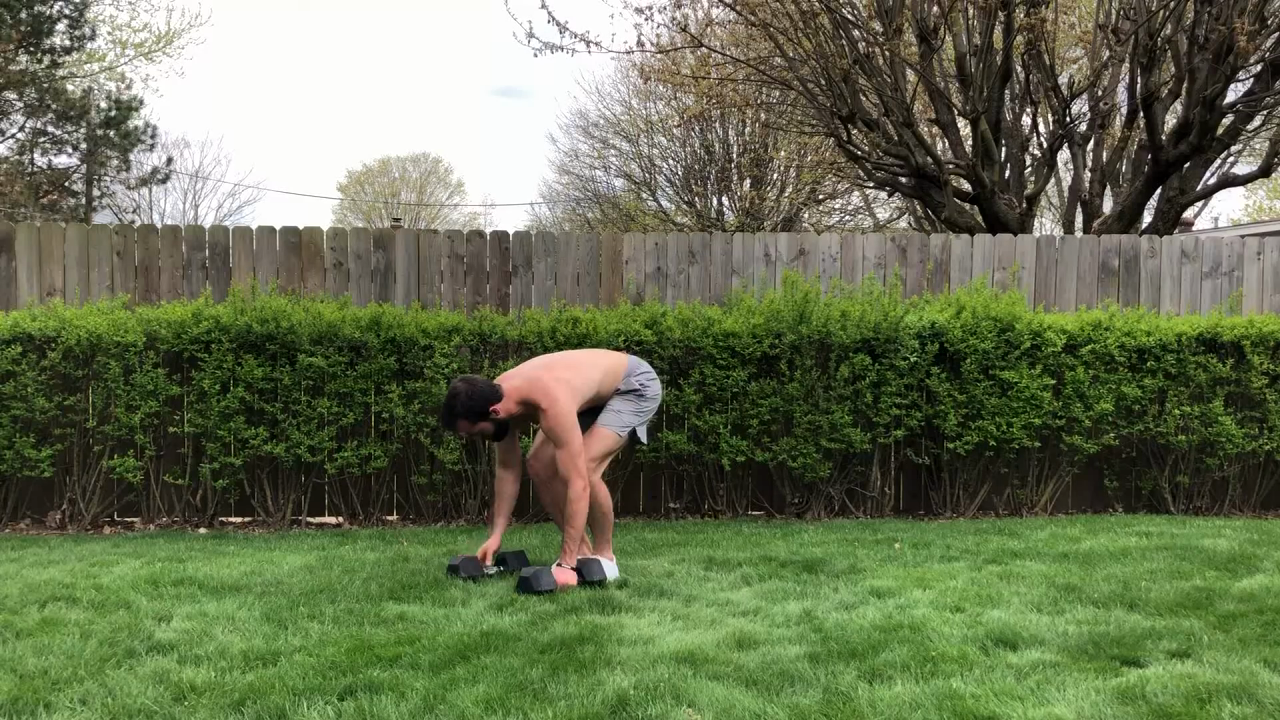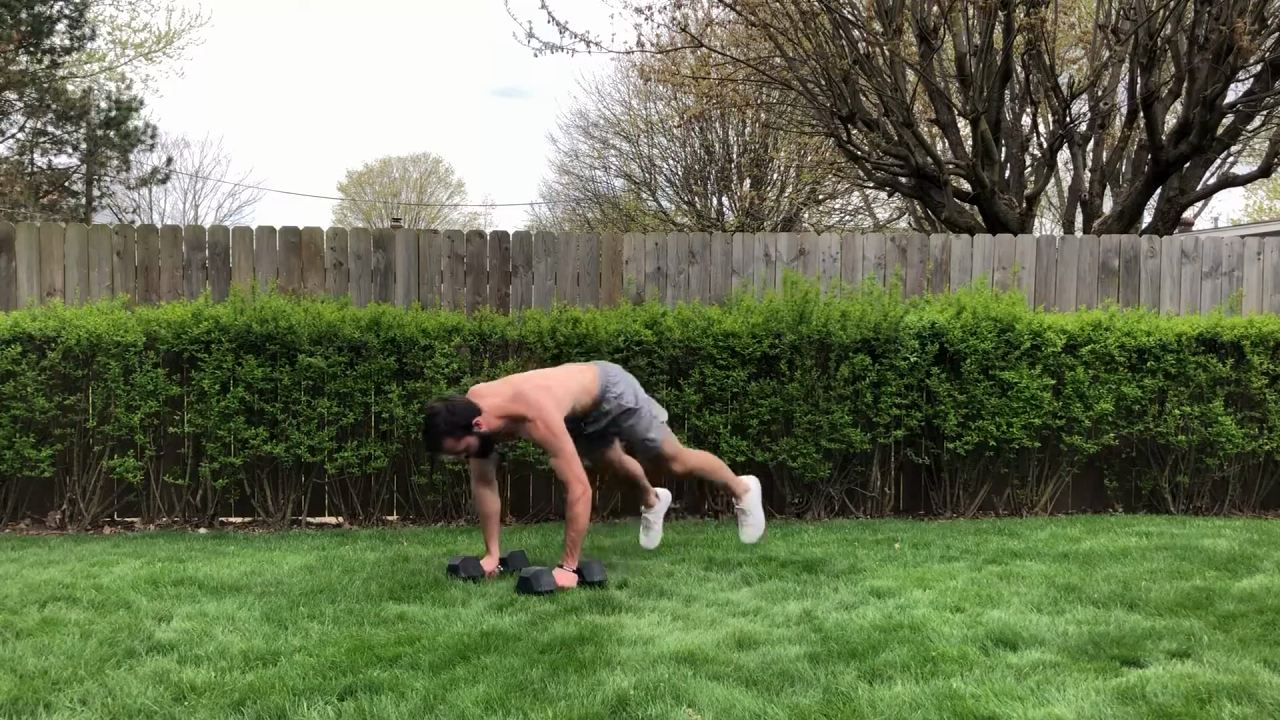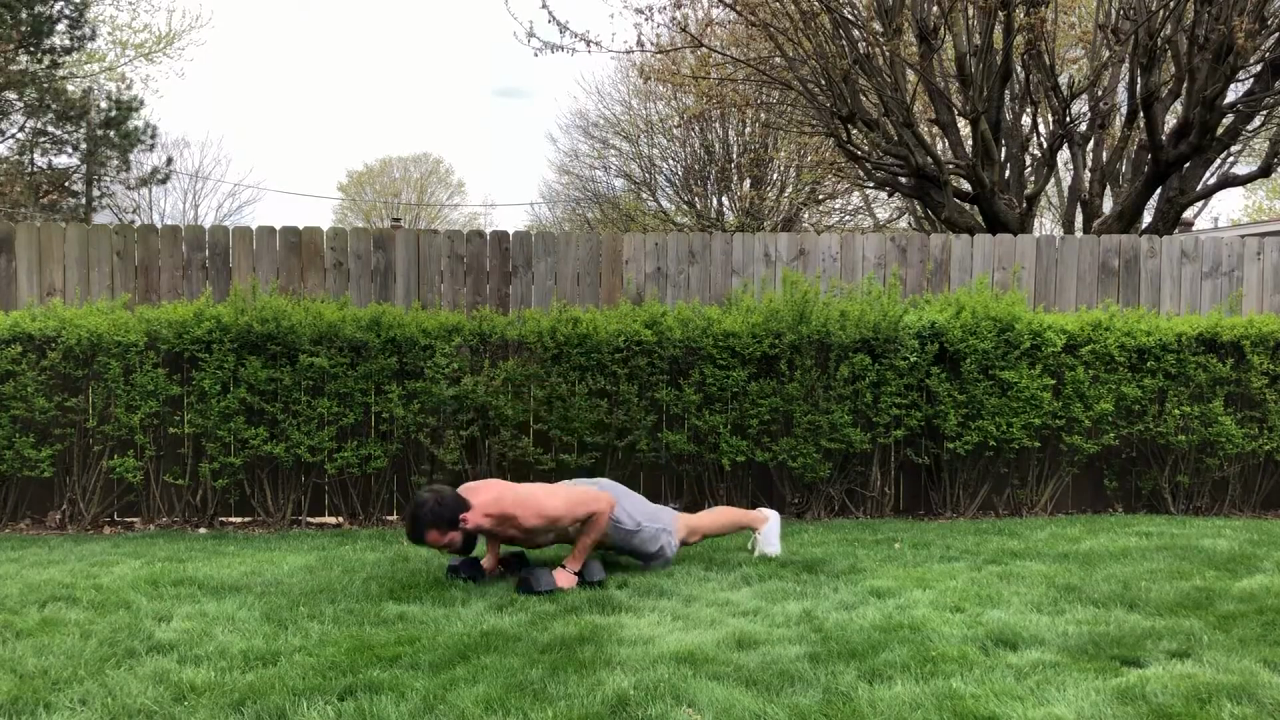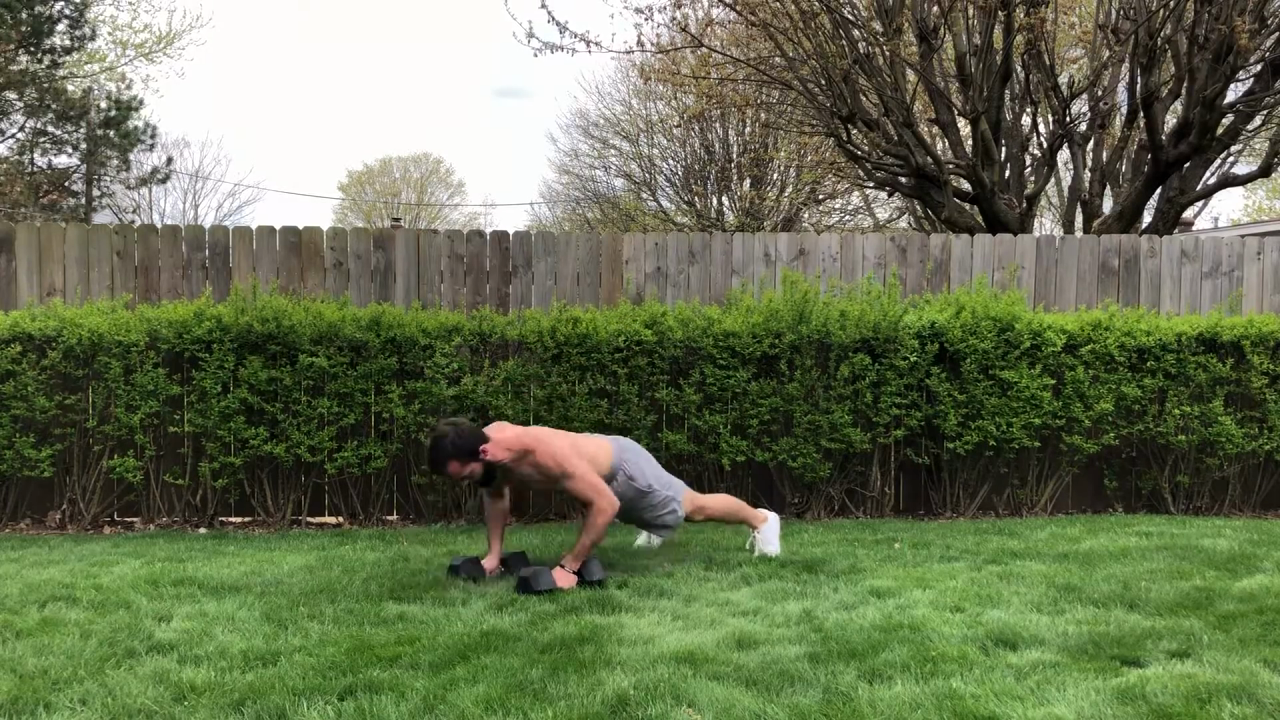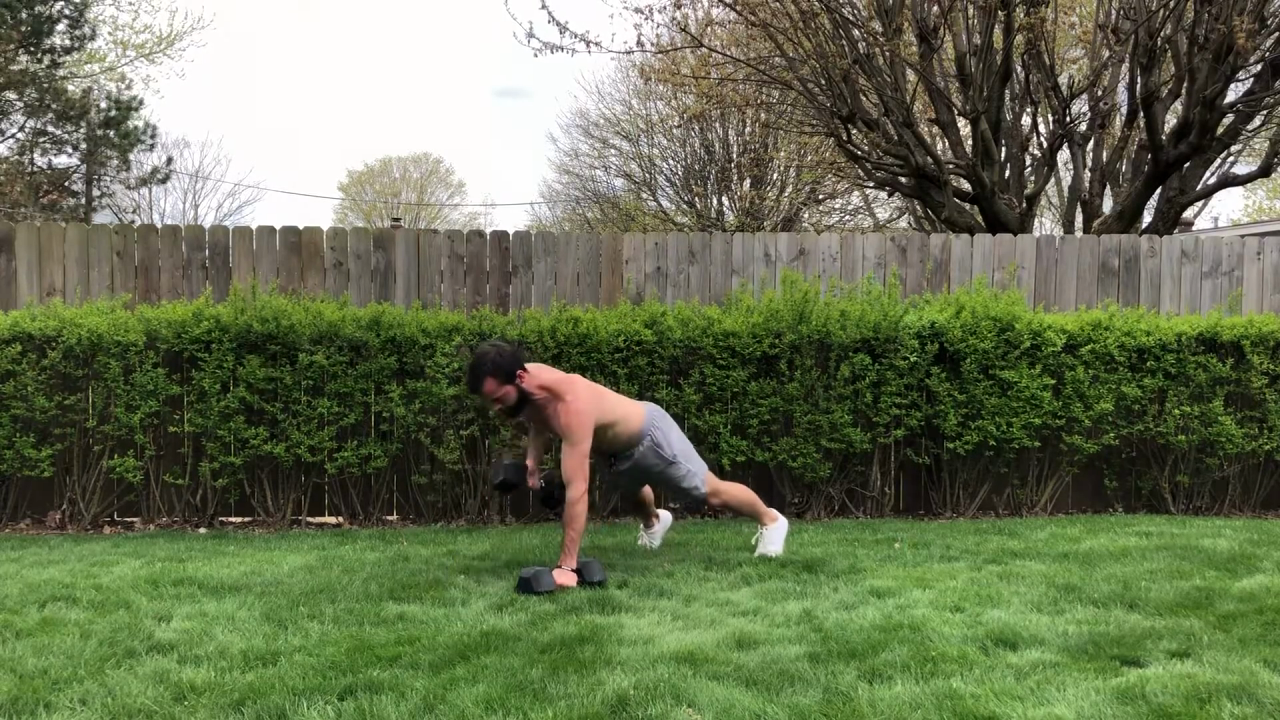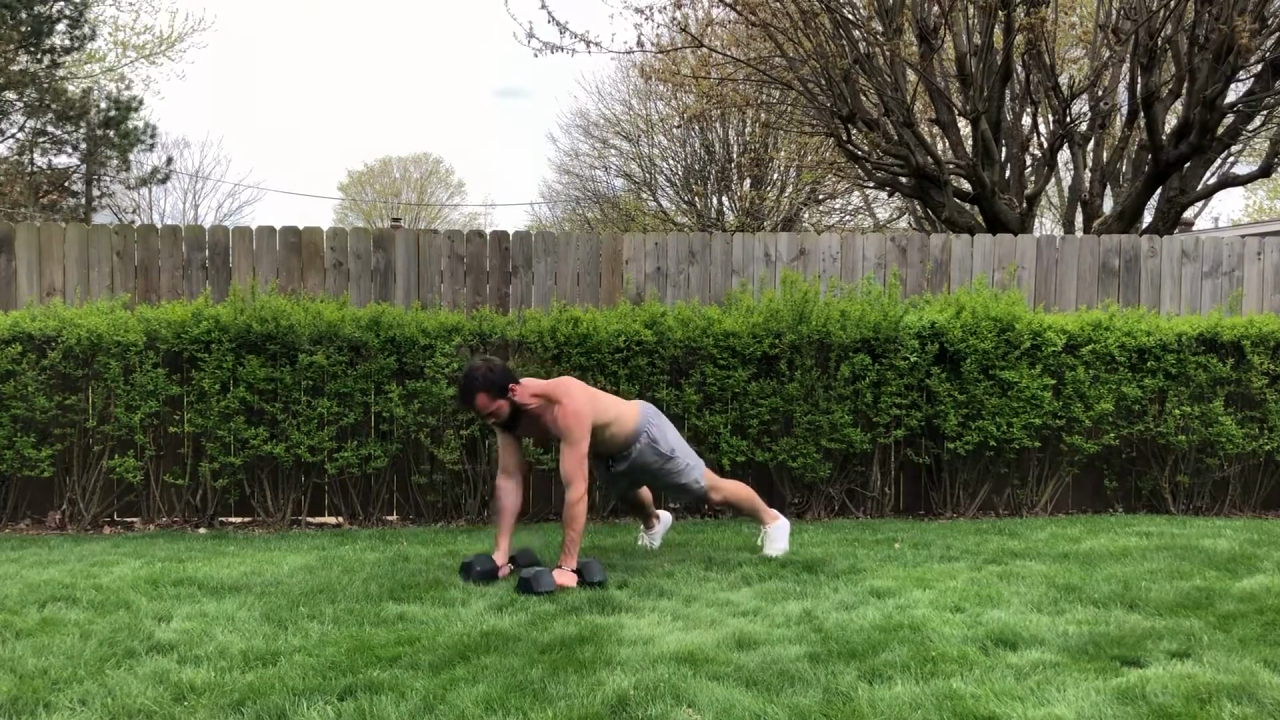
dt=0.7s
person 1, frame 1
left shoulder: (549, 402)
right shoulder: (499, 396)
left elbow: (577, 482)
right elbow: (508, 469)
left wrist: (567, 564)
right wrist: (495, 536)
left hip: (636, 384)
right hip: (596, 392)
left knee: (585, 467)
right knee: (539, 465)
left ankle: (604, 556)
right ankle: (583, 551)
person 1, frame 2
left shoulder: (536, 417)
right shoulder: (474, 404)
left elbow: (580, 491)
right elbow: (483, 483)
left wrist: (568, 567)
right wrist: (492, 553)
left hip: (611, 392)
right hip: (584, 407)
left knee: (674, 460)
right knee: (609, 461)
left ankle: (742, 489)
right ankle: (652, 499)
person 1, frame 3
left shoulder: (525, 514)
right shoulder: (467, 496)
left elbow: (603, 504)
left wrist: (571, 566)
right wrist: (492, 551)
left hip: (608, 509)
right hip: (576, 494)
left knee: (689, 529)
left ankle: (760, 519)
right ankle: (658, 512)
person 1, frame 4
left shoulder: (545, 452)
right shoulder: (487, 443)
left elbow: (608, 505)
right elbow: (497, 493)
left wrist: (569, 565)
right wrist: (494, 552)
left hip: (620, 468)
right hip: (591, 462)
left knee: (695, 507)
left ankle: (761, 520)
right ankle: (656, 528)
person 1, frame 5
left shoulder: (572, 402)
right shoulder: (521, 386)
left elbow: (576, 489)
left wrist: (567, 565)
right wrist: (533, 459)
left hip: (649, 435)
right hip: (611, 448)
left knee: (711, 492)
right knee: (632, 491)
left ankle: (771, 521)
right ankle: (654, 521)
person 1, frame 6
left shoulder: (567, 405)
right shoulder: (510, 408)
left elbow: (576, 490)
right elbow: (507, 477)
left wrist: (567, 565)
right wrist: (502, 549)
left hip: (644, 434)
right hip: (605, 452)
left knee: (711, 490)
right knee: (629, 494)
left ankle: (771, 520)
right ankle: (654, 522)
